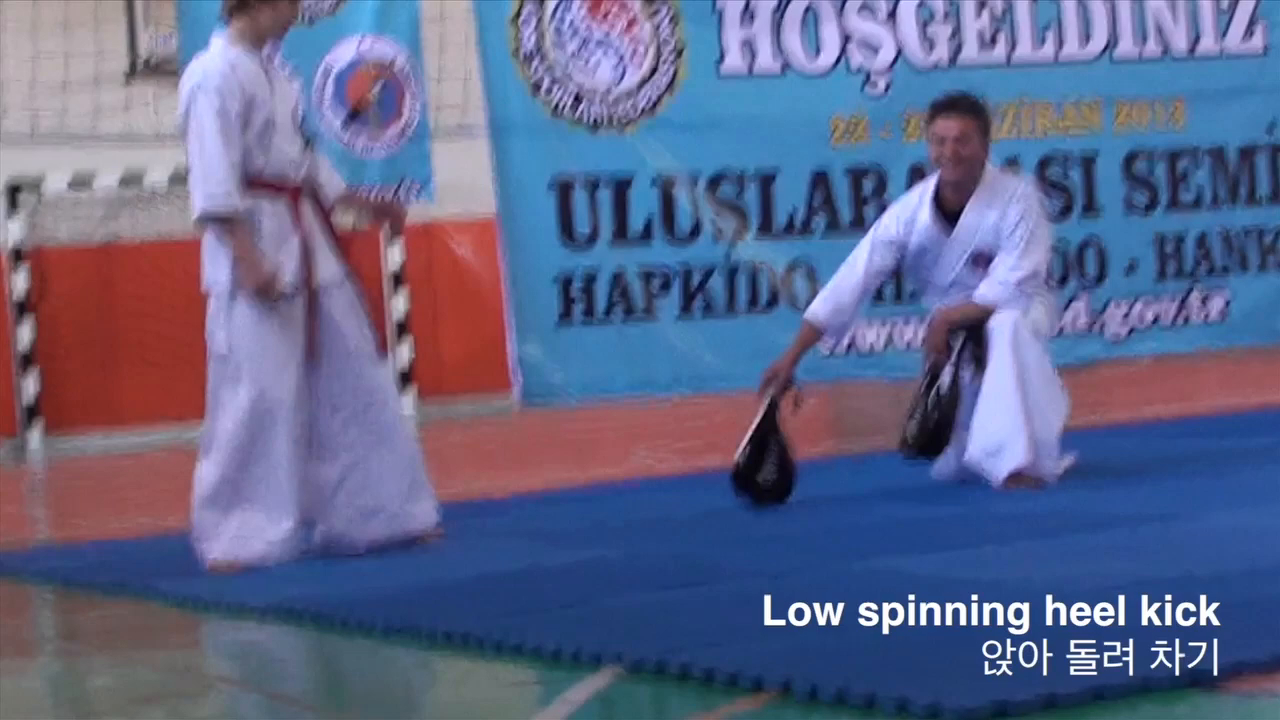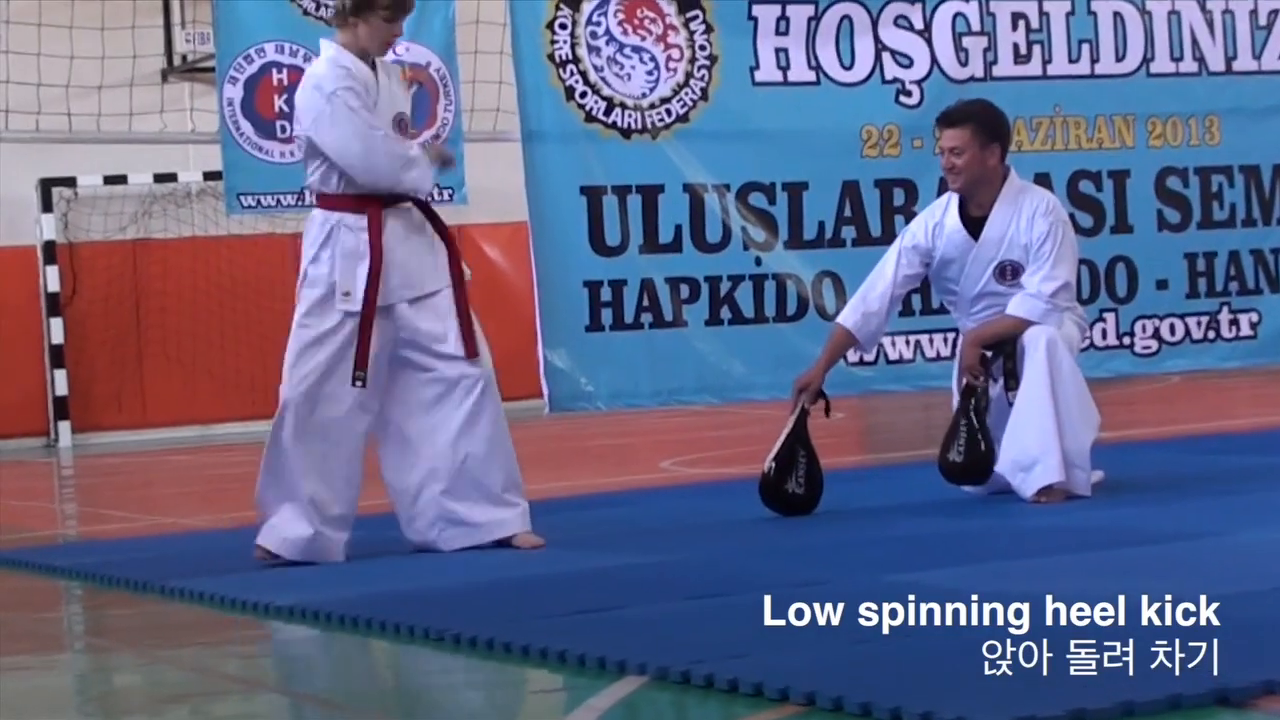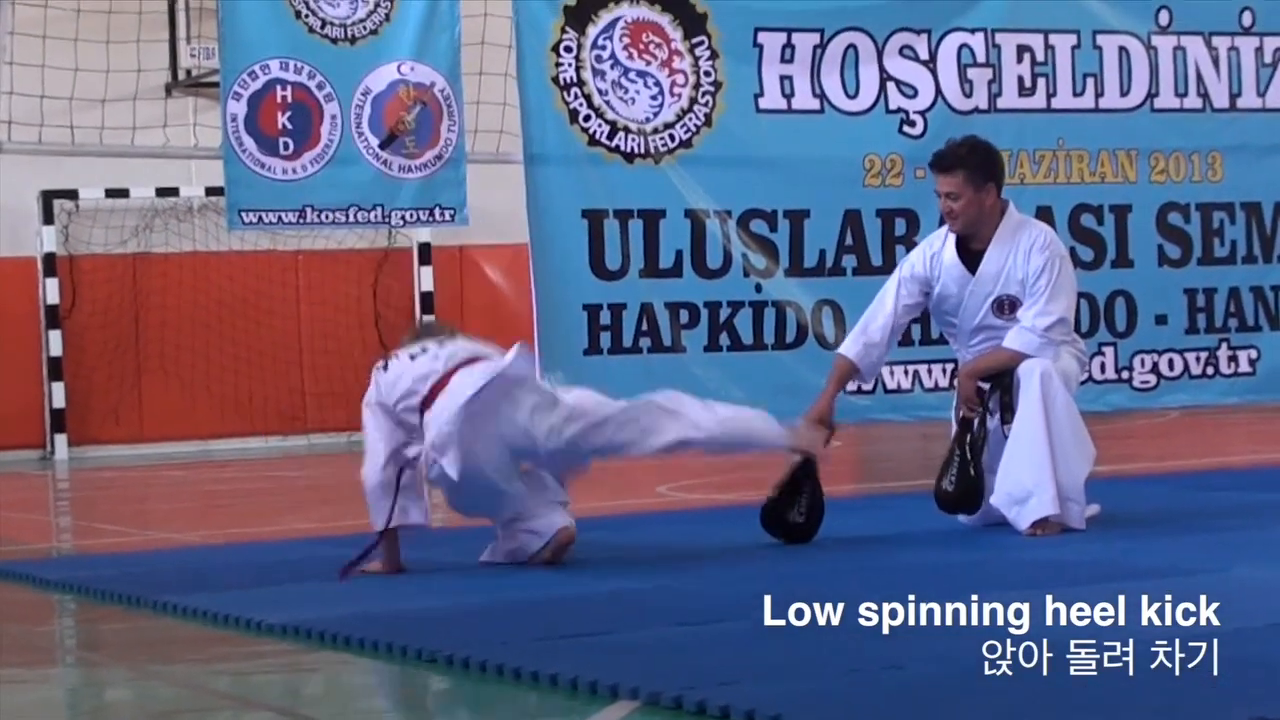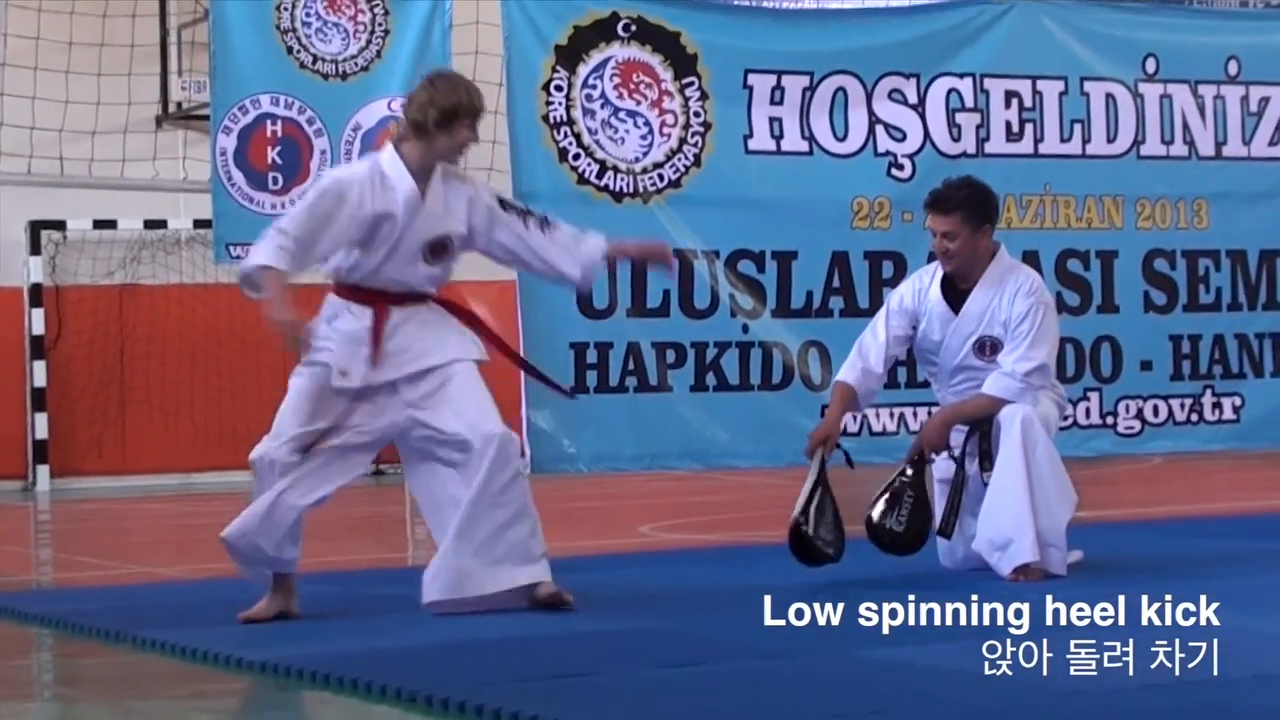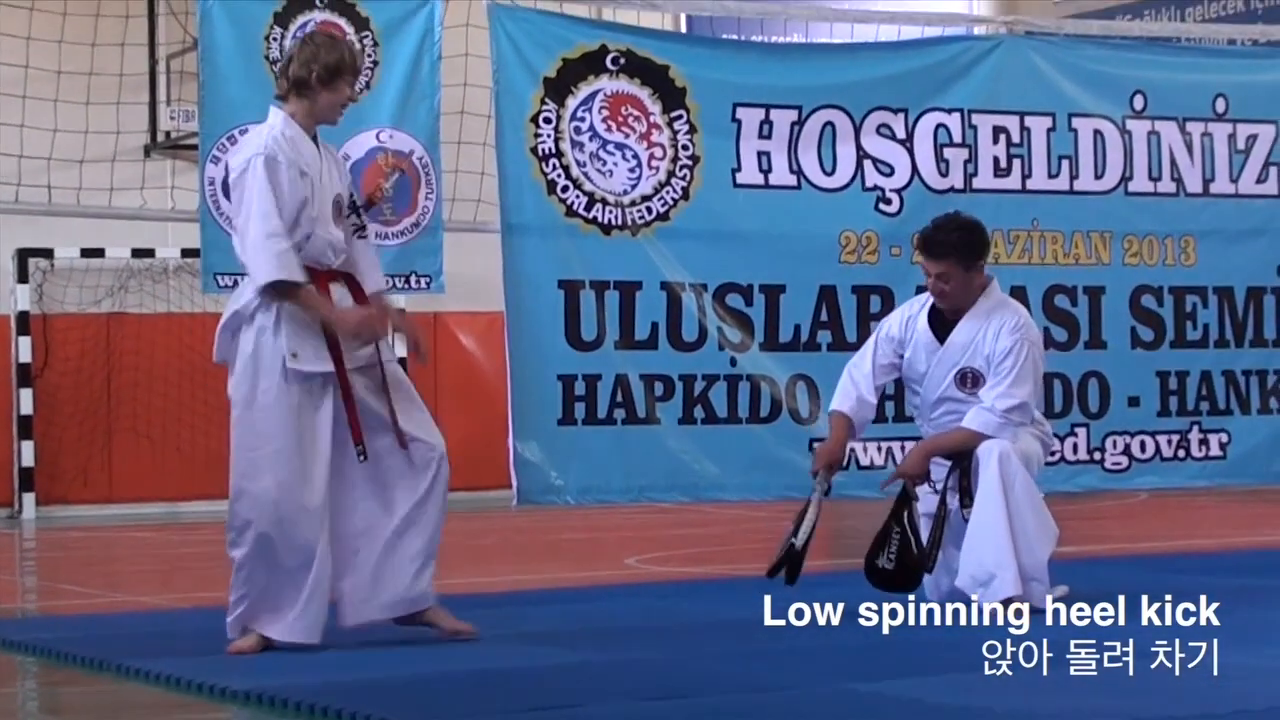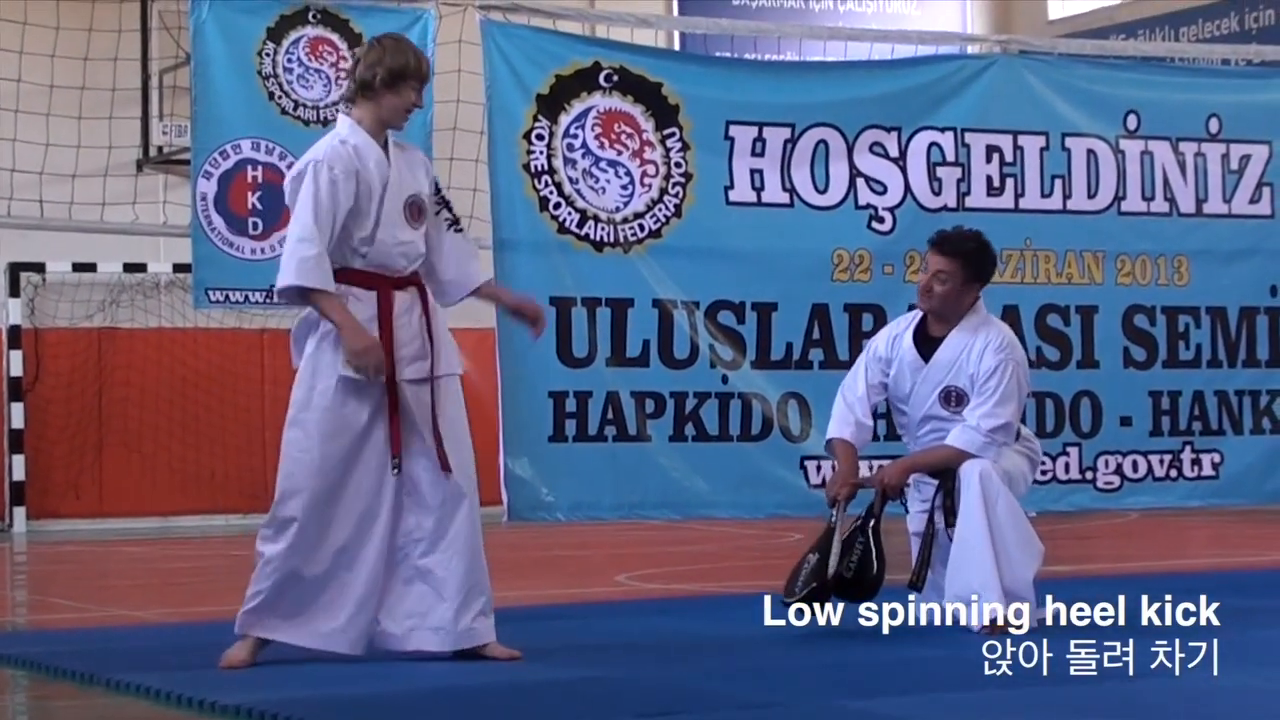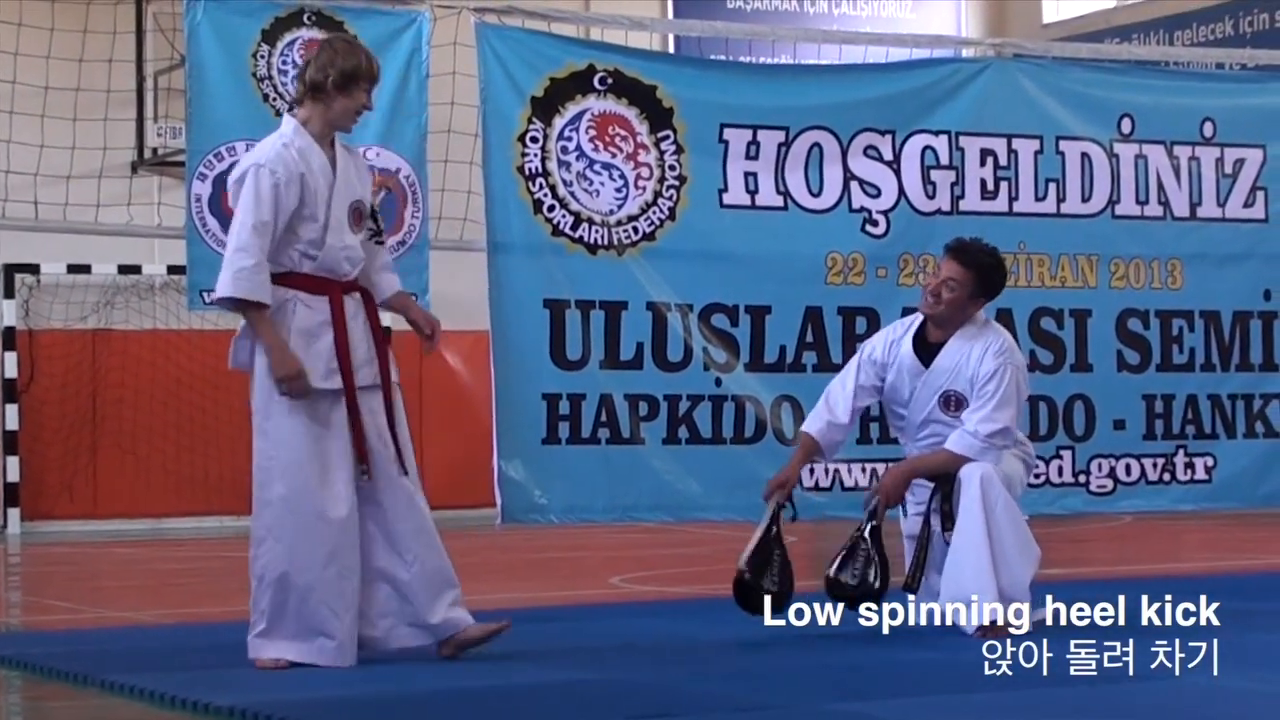
dt=0.7s
person 1, frame 1
left shoulder: (272, 73)
right shoulder: (214, 72)
right elbow: (214, 176)
left wrist: (360, 203)
right wrist: (246, 255)
left hip: (302, 242)
right hip: (251, 245)
left knee: (350, 380)
right knee: (259, 389)
left ankle: (379, 513)
right ankle: (240, 534)
person 1, frame 2
left shoulder: (388, 78)
right shoulder: (324, 83)
right elbow: (384, 165)
right wrist: (430, 157)
left hip: (406, 244)
right hip: (344, 252)
left knee: (457, 377)
right knee: (320, 394)
left ankle: (490, 519)
right ankle: (295, 530)
person 1, frame 3
left shoulder: (383, 380)
right shoulder: (471, 350)
left elbow: (382, 472)
left wrist: (389, 555)
left hip: (448, 424)
right knee: (642, 421)
right ankle: (790, 437)
person 1, frame 4
left shoulder: (466, 197)
right shoulder: (353, 182)
left elbow: (537, 240)
right elbow: (281, 240)
left wrist: (625, 252)
right wrist: (278, 303)
left hip: (421, 336)
right hip: (348, 335)
left knee: (487, 443)
right knee: (283, 456)
left ankle: (520, 575)
right ankle: (279, 586)
person 1, frame 5
left shoulder: (326, 156)
right shoulder: (265, 151)
right elbow: (268, 251)
left wrist: (382, 310)
right wrist: (337, 316)
left hip: (341, 324)
right hip: (281, 328)
left knee: (413, 451)
right knee: (276, 486)
left ankle: (405, 596)
right ankle: (262, 619)
person 1, frame 6
left shoulder: (413, 162)
right shoulder: (331, 159)
left elbow: (444, 248)
right elbow: (304, 257)
left wrist: (504, 298)
right wrist: (352, 328)
left hip: (415, 327)
right hip: (350, 334)
left knee: (444, 481)
right knee: (314, 487)
left ankle: (458, 626)
right ankle: (261, 626)
person 1, frame 7
left shoulder: (353, 165)
right shoulder: (275, 161)
right elbow: (245, 264)
left wrist: (409, 309)
right wrist: (274, 347)
left hip: (355, 335)
right hip: (295, 335)
left knee: (390, 485)
right knee: (296, 493)
left ankle: (439, 620)
right ankle: (285, 637)
person 2, frame 1
left shoulder: (1017, 196)
right shoulder: (910, 211)
left elbow: (1014, 286)
right elbow: (849, 285)
left wrist: (944, 320)
right wrist: (791, 358)
left hip: (1015, 317)
right hip: (952, 335)
left knee: (1007, 325)
right knee: (950, 466)
left ankle: (1026, 458)
person 2, frame 2
left shoulder: (1039, 209)
right shoulder: (934, 222)
left elbow: (1046, 301)
right elbow: (876, 295)
left wrist: (976, 338)
right wrist: (822, 366)
left hip: (1043, 328)
right hip: (980, 346)
left knee: (1042, 343)
right knee: (981, 477)
left ankle: (1055, 473)
person 2, frame 3
left shoulder: (1038, 243)
right shoulder: (932, 253)
left elbow: (1043, 333)
right elbow: (875, 327)
left wrist: (970, 370)
right wrist: (828, 395)
left hip: (1044, 363)
right hip: (976, 380)
left knee: (1033, 374)
right knee: (976, 511)
left ankle: (1051, 505)
person 2, frame 4
left shoulder: (1025, 288)
right shoulder: (919, 288)
left elbow: (1021, 381)
right elbow: (868, 356)
left wrist: (945, 417)
right wrist: (834, 417)
left hip: (1024, 406)
right hip: (958, 428)
left knee: (1018, 421)
right knee: (960, 557)
left ankle: (1031, 552)
person 2, frame 5
left shoulder: (1012, 326)
right shoulder: (908, 318)
left elbow: (1003, 417)
right elbow: (860, 379)
left wrist: (925, 449)
right wrist: (838, 438)
left hip: (1008, 441)
right hip: (941, 463)
left knee: (993, 456)
right knee: (945, 592)
left ankle: (1015, 587)
person 2, frame 6
left shoulder: (996, 345)
right shoulder: (895, 337)
left elbow: (985, 437)
right elbow: (852, 402)
left wrist: (906, 465)
right wrist: (847, 467)
left hip: (998, 459)
right hip: (929, 480)
left knee: (976, 476)
right knee: (939, 609)
left ankle: (1003, 604)
person 2, frame 7
left shoulder: (995, 350)
right shoulder: (892, 341)
left elbow: (983, 440)
right elbow: (837, 405)
left wrist: (903, 470)
right wrist: (794, 465)
left hip: (987, 465)
right hip: (922, 484)
left knee: (979, 478)
left ankle: (997, 606)
